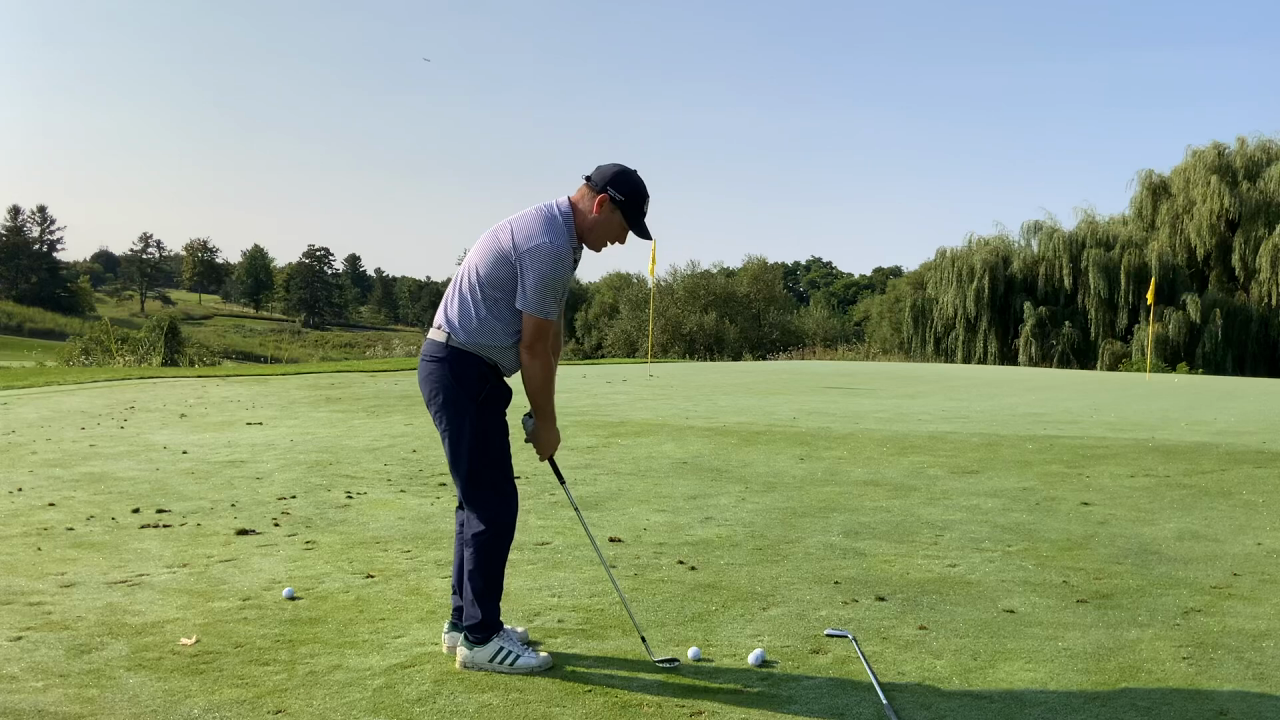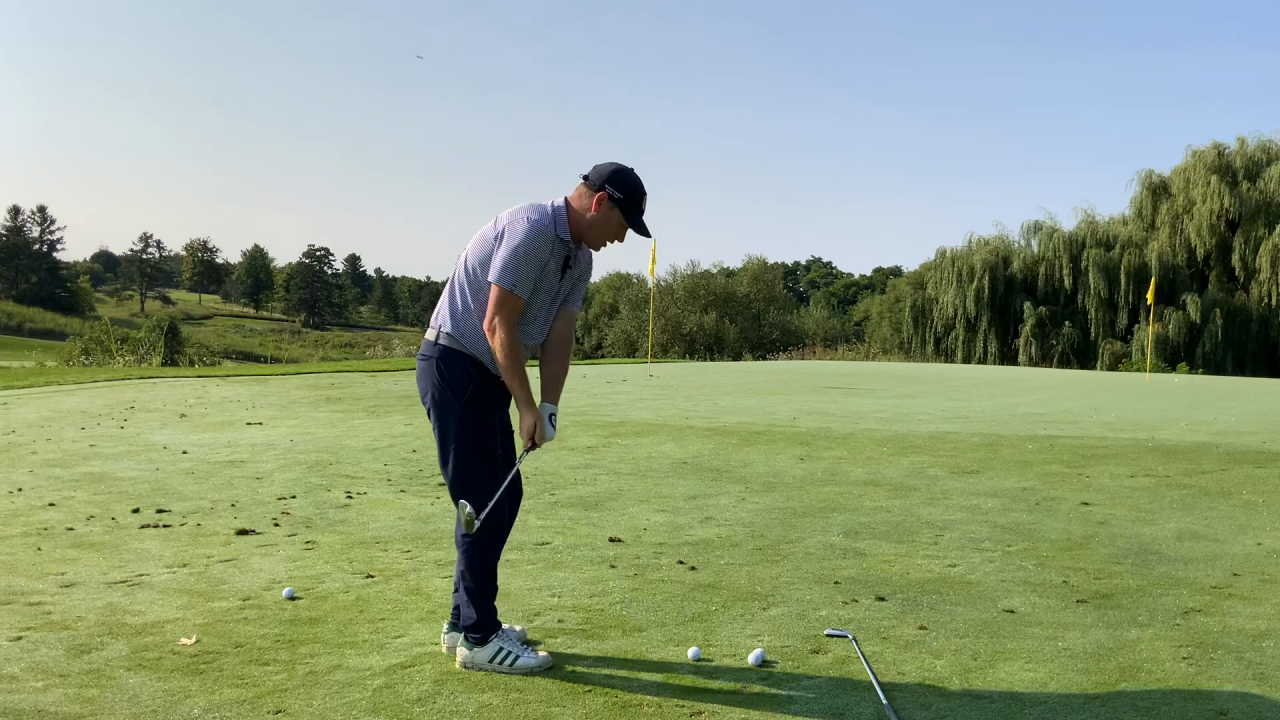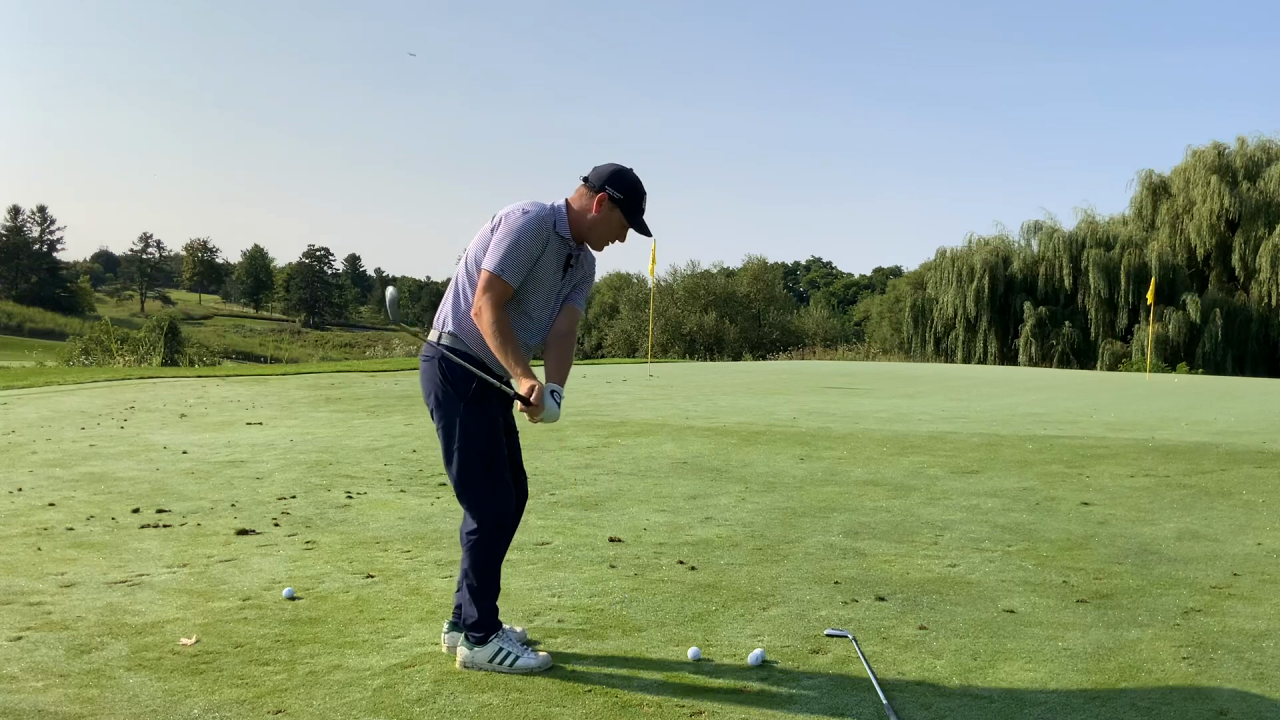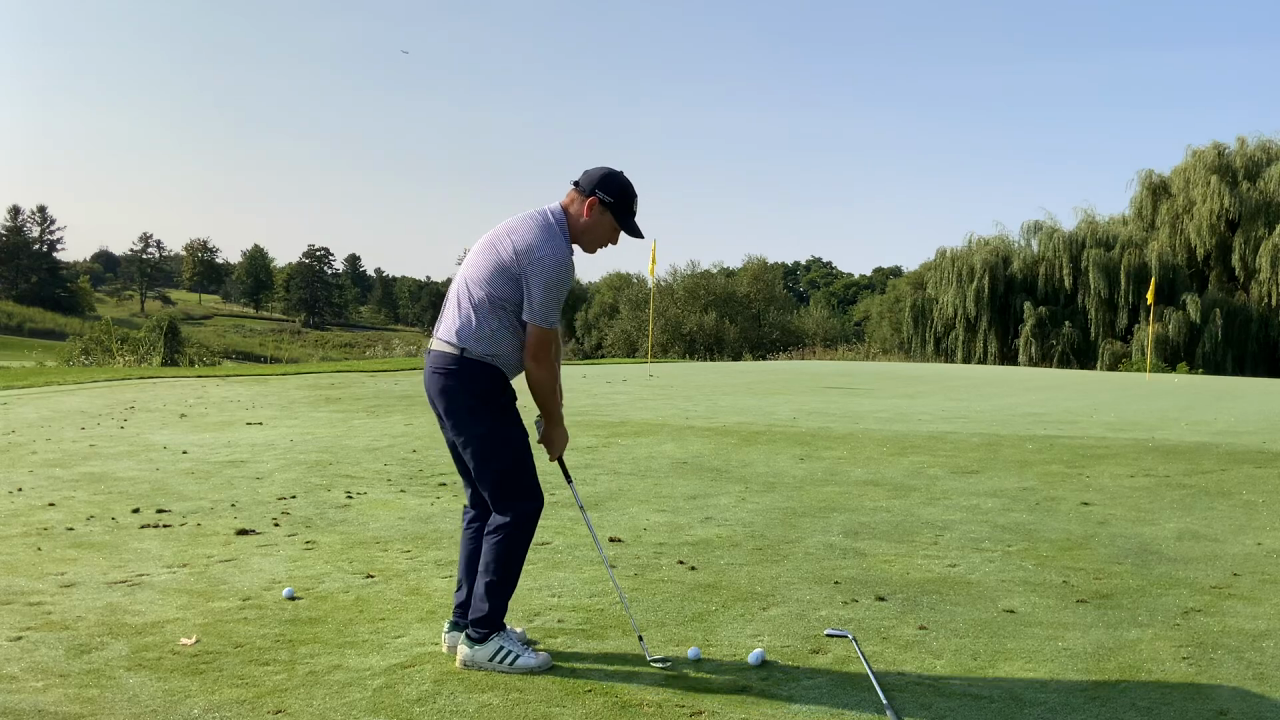
dt=0.3s
person 1, frame 1
left shoulder: (555, 233)
right shoulder: (551, 244)
left elbow: (552, 332)
right elbow: (534, 347)
left wrist: (540, 413)
right wrist: (547, 423)
left hip: (462, 369)
right hip: (462, 371)
left knee: (479, 499)
right knee: (493, 504)
left ankle: (465, 621)
right ankle: (480, 638)
person 1, frame 2
left shoulder: (579, 260)
right shoulder: (532, 228)
left elbow: (560, 337)
right elbow: (498, 322)
left wrist: (548, 408)
right wrist: (523, 405)
left hip: (485, 377)
right hip: (454, 370)
left knee: (503, 496)
right knee: (482, 502)
left ankle: (466, 622)
right ankle: (479, 639)
person 1, frame 3
left shoulder: (582, 262)
right shoulder: (528, 223)
left elbow: (562, 332)
right elbow: (484, 308)
left wrist: (553, 392)
right wrist: (522, 377)
left hip: (487, 377)
right hip: (458, 370)
left knee: (508, 497)
right knee: (489, 503)
left ankle: (467, 621)
right ankle: (480, 638)
person 1, frame 4
left shoulder: (534, 227)
right shoulder: (553, 257)
left elbow: (538, 343)
right elbow: (539, 353)
left wrist: (549, 417)
right wrist: (555, 427)
left hip: (449, 370)
right hip: (472, 380)
left knee: (488, 501)
right knee: (518, 504)
left ankle: (465, 620)
right ankle: (481, 636)
